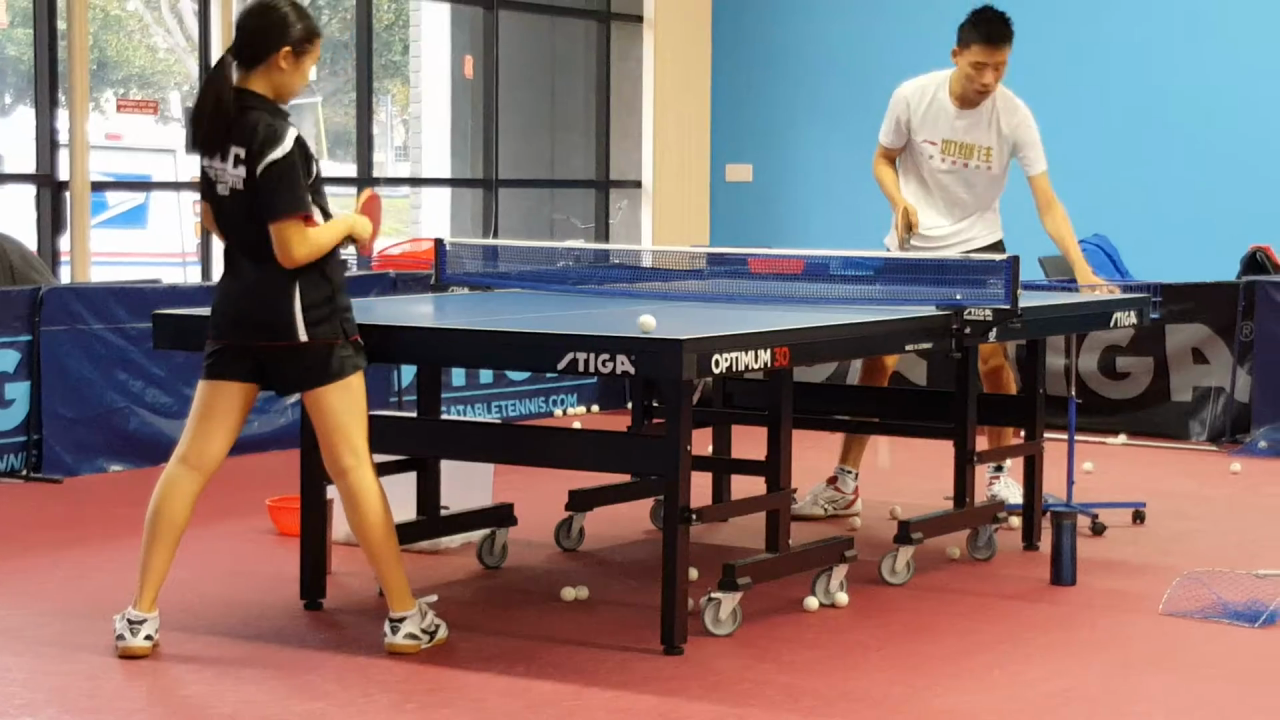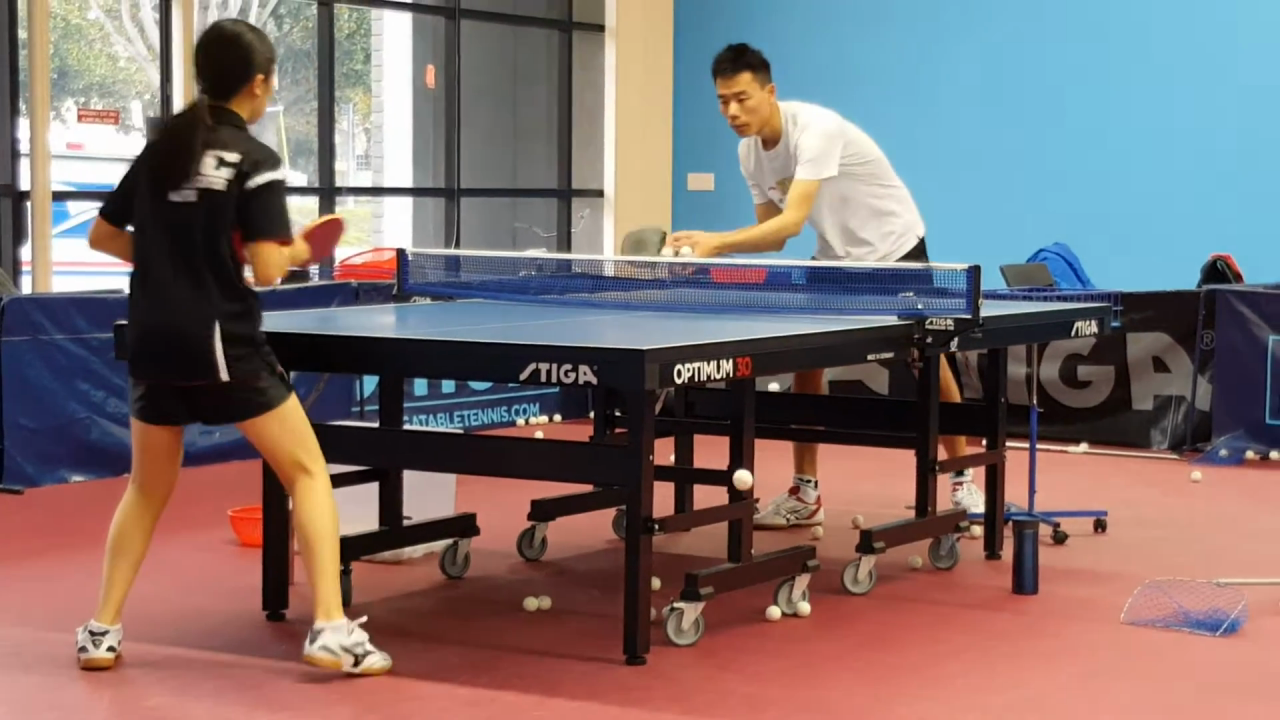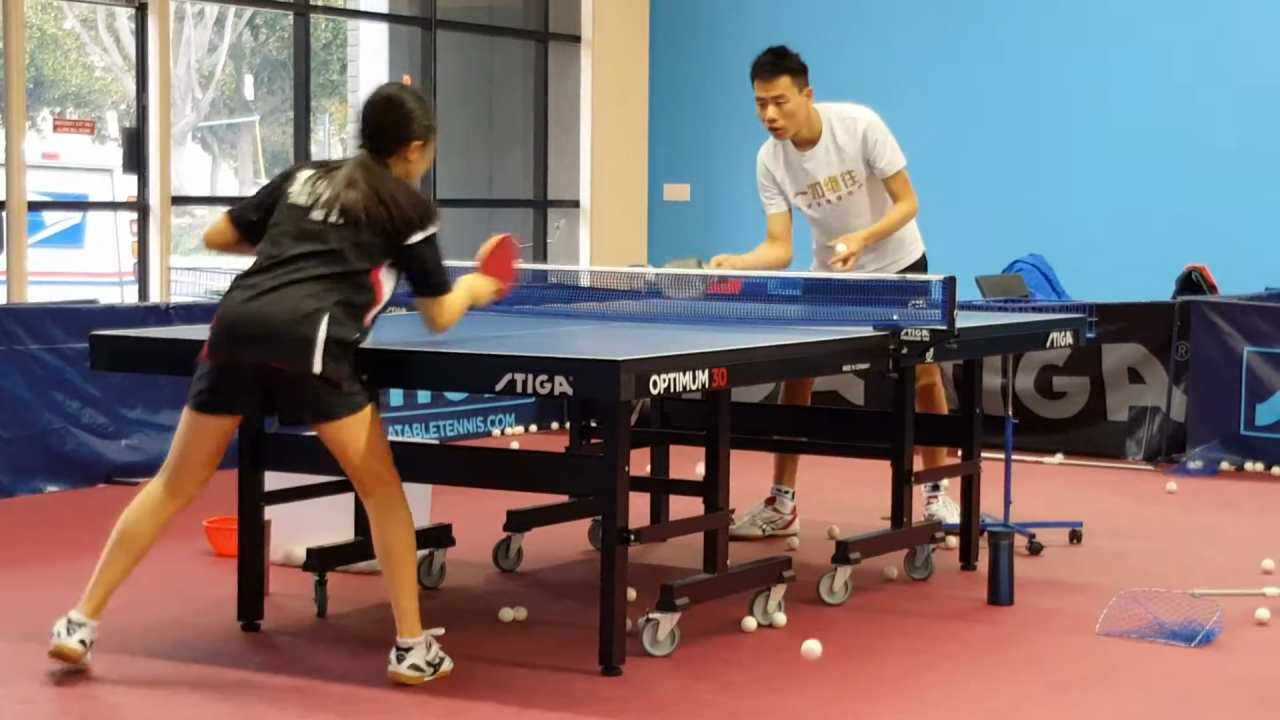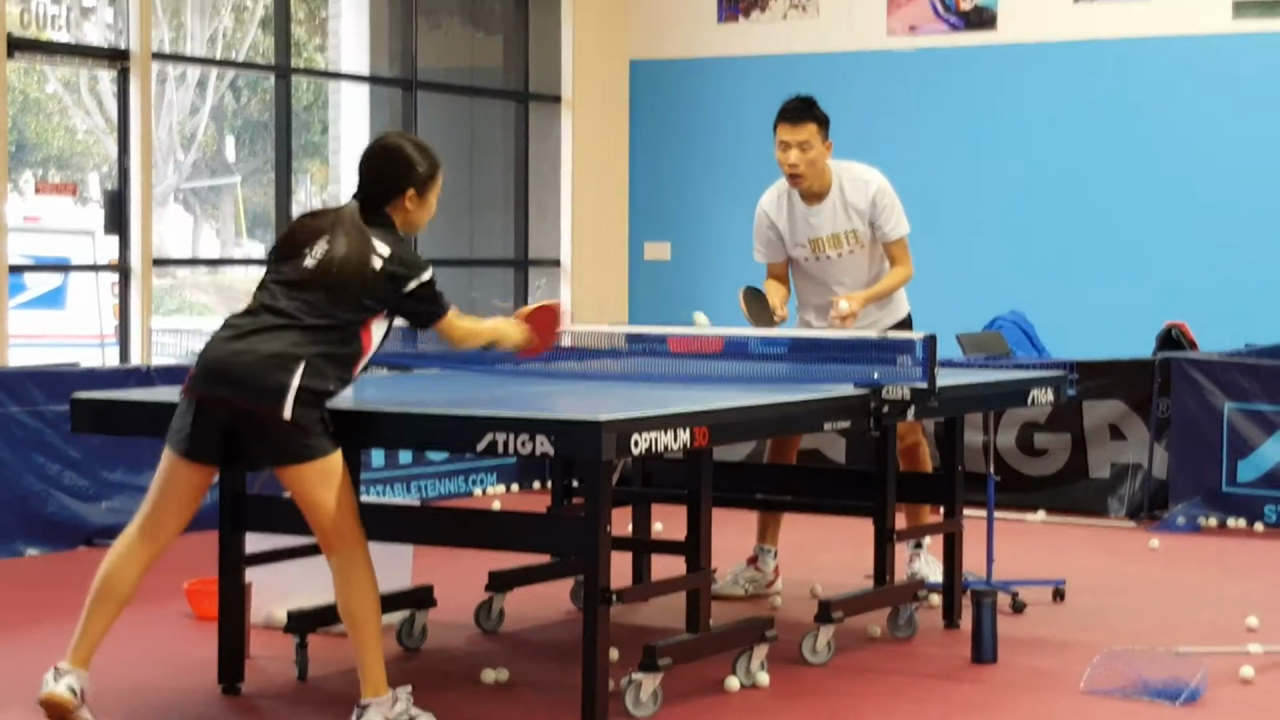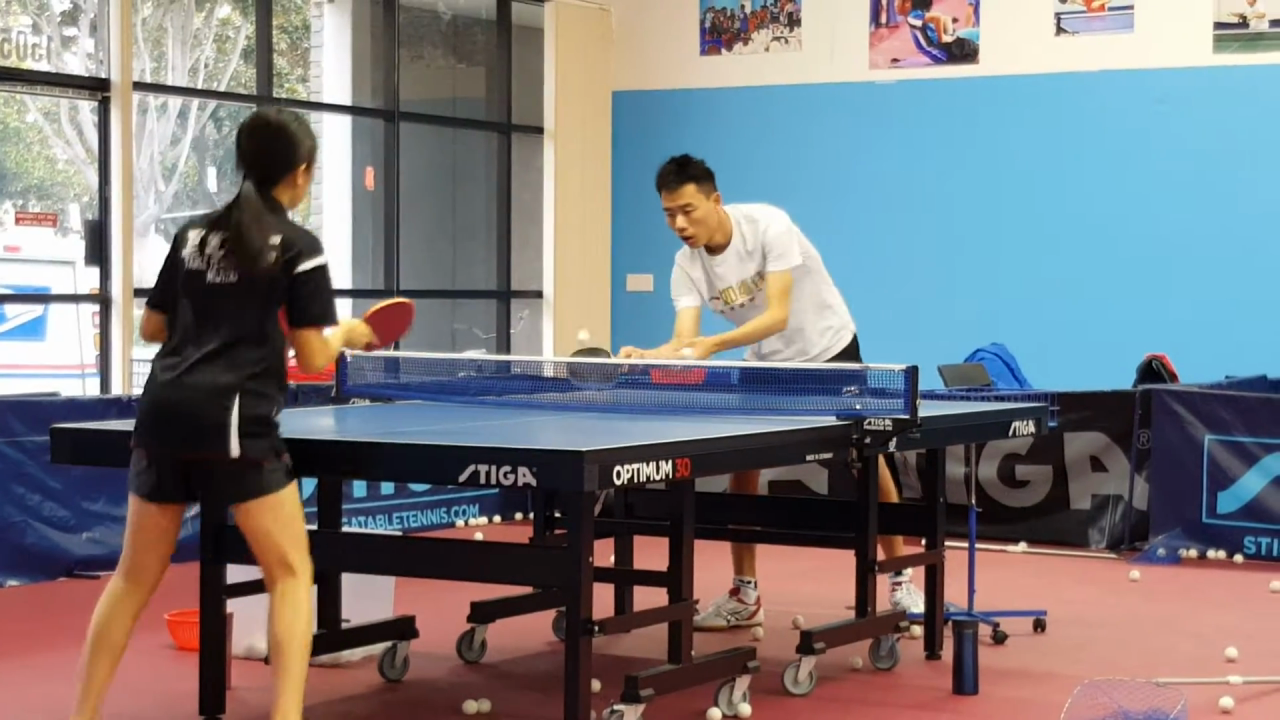
dt=1s
person 1, frame 1
left shoulder: (219, 123)
right shoulder: (277, 135)
right elbow: (293, 250)
right wrist: (350, 224)
left hip: (237, 311)
right hip: (305, 313)
left knee: (192, 460)
right knee: (351, 465)
left ankle: (139, 616)
right ankle: (405, 616)
person 1, frame 2
left shoulder: (160, 147)
right shoulder: (256, 161)
left elbow: (103, 235)
right elbow: (266, 270)
right wrist: (299, 251)
left hip: (154, 343)
right hip: (223, 341)
left knee: (148, 490)
right knee: (307, 474)
left ankle: (102, 630)
right ankle: (331, 627)
person 1, frame 3
left shoulder: (300, 178)
right shoulder: (408, 211)
left elbow: (216, 236)
right elbow: (440, 318)
right wrist: (475, 286)
left hip: (237, 328)
right hip: (308, 344)
left knee: (175, 484)
right knee: (381, 489)
left ankle: (79, 623)
right ankle: (412, 646)
person 1, frame 4
left shoulder: (307, 229)
right shoulder: (399, 261)
right elbow: (459, 334)
right wrist: (505, 330)
left hip: (217, 373)
right hip: (280, 394)
left knee: (151, 530)
right knee: (346, 545)
person 1, frame 5
left shoulder: (194, 232)
right shoulder: (297, 245)
left elbow: (151, 327)
right elbow: (313, 360)
right wrist: (348, 334)
left hip: (162, 413)
right hip: (234, 423)
left knee: (136, 575)
right knee: (291, 575)
person 2, frame 1
left shoulder: (1015, 116)
right shoulder: (912, 96)
left elbow: (1046, 203)
right elbow: (883, 159)
left wrist: (1081, 269)
right wrist: (900, 202)
left hip: (978, 245)
right hip: (911, 247)
left knee: (993, 357)
right knee: (877, 360)
left ankle: (999, 473)
right ankle: (845, 482)
person 2, frame 2
left shoulder: (815, 128)
right shoulder: (749, 153)
left elbow: (792, 221)
right elbow: (772, 236)
left wrist: (715, 242)
right wrist: (706, 243)
left hip: (894, 247)
right hip: (836, 257)
right knee: (805, 362)
left ankle: (962, 478)
right ankle: (805, 492)
person 2, frame 3
left shoulder: (861, 124)
right shoulder: (770, 160)
left elbow: (907, 204)
right elbow: (780, 248)
left wrist: (861, 240)
right wrist: (735, 262)
left hip: (897, 265)
right hip: (829, 275)
left knee: (925, 377)
right knee: (796, 376)
left ankle: (937, 492)
right ankle: (782, 503)
person 2, frame 4
left shoulder: (870, 187)
right shoulder: (771, 208)
left elbow: (903, 266)
right elbow: (777, 276)
left wrist: (862, 298)
right wrist: (774, 302)
left hip: (883, 323)
right hip: (815, 331)
left knee: (908, 434)
right knee: (783, 434)
left ankle: (919, 550)
right ankle: (764, 562)
person 2, frame 5
left shoulder: (770, 225)
right shoulder: (687, 265)
left elbow: (777, 315)
right elbow: (684, 342)
left wrist: (709, 344)
right wrist: (648, 355)
left hip: (829, 350)
right hip: (768, 364)
right knee: (742, 466)
left ankle: (900, 579)
right ankle: (745, 594)
